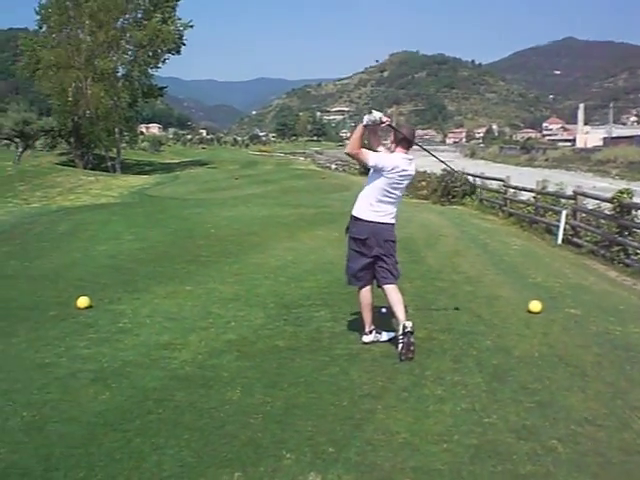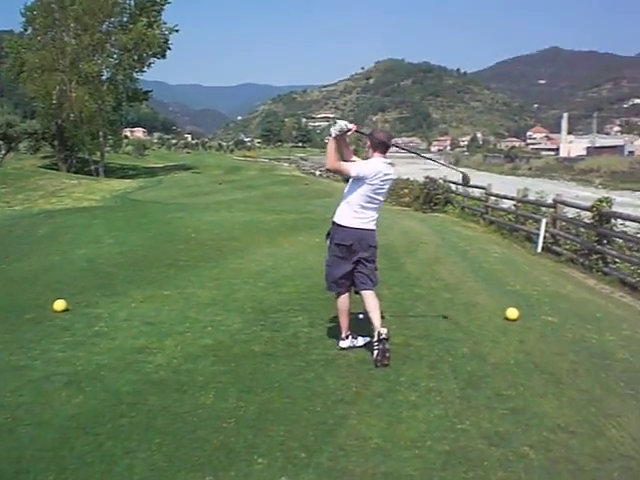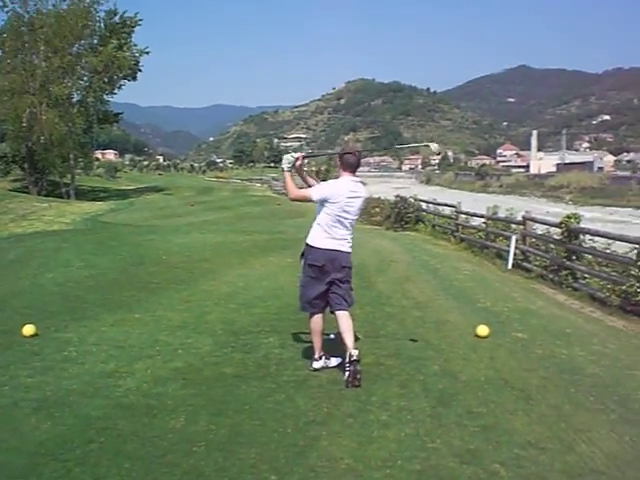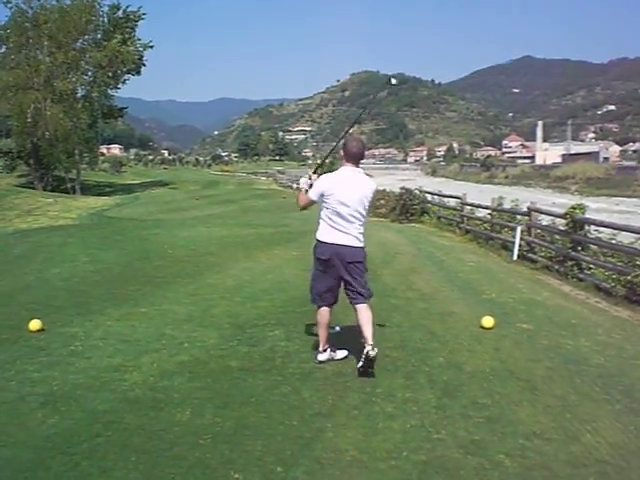
dt=0.2s
person 1, frame 1
left shoulder: (389, 161)
right shoulder: (409, 165)
left elbow: (351, 150)
right elbow: (378, 147)
left wrist: (366, 123)
right wrist: (371, 126)
left hip: (362, 225)
right hip: (385, 228)
left knee: (364, 281)
right knee: (389, 281)
left ankle: (369, 331)
right ankle: (403, 325)
person 1, frame 2
left shoulder: (370, 168)
right shoulder: (388, 169)
left elbow: (331, 165)
right elbow: (350, 159)
left wrist: (335, 135)
right wrist: (342, 137)
left hip: (344, 231)
right hip: (367, 234)
left knee: (342, 287)
right knee: (366, 287)
left ankle: (345, 336)
right ankle: (379, 331)
person 1, frame 3
left shoulder: (335, 187)
right shoulder: (360, 191)
left elbow: (294, 194)
left wrist: (287, 169)
right wrist: (301, 170)
left hip: (318, 253)
right hip: (342, 255)
left knee: (316, 308)
right knee: (341, 307)
left ankle: (319, 357)
right ankle: (351, 352)
person 1, frame 4
left shoulder: (328, 182)
right shoulder: (369, 184)
left elbow: (302, 204)
left wrist: (304, 187)
left hip: (326, 247)
right hip: (354, 249)
left knee: (324, 301)
right knee: (361, 299)
left ankle: (324, 349)
right ankle: (369, 345)
